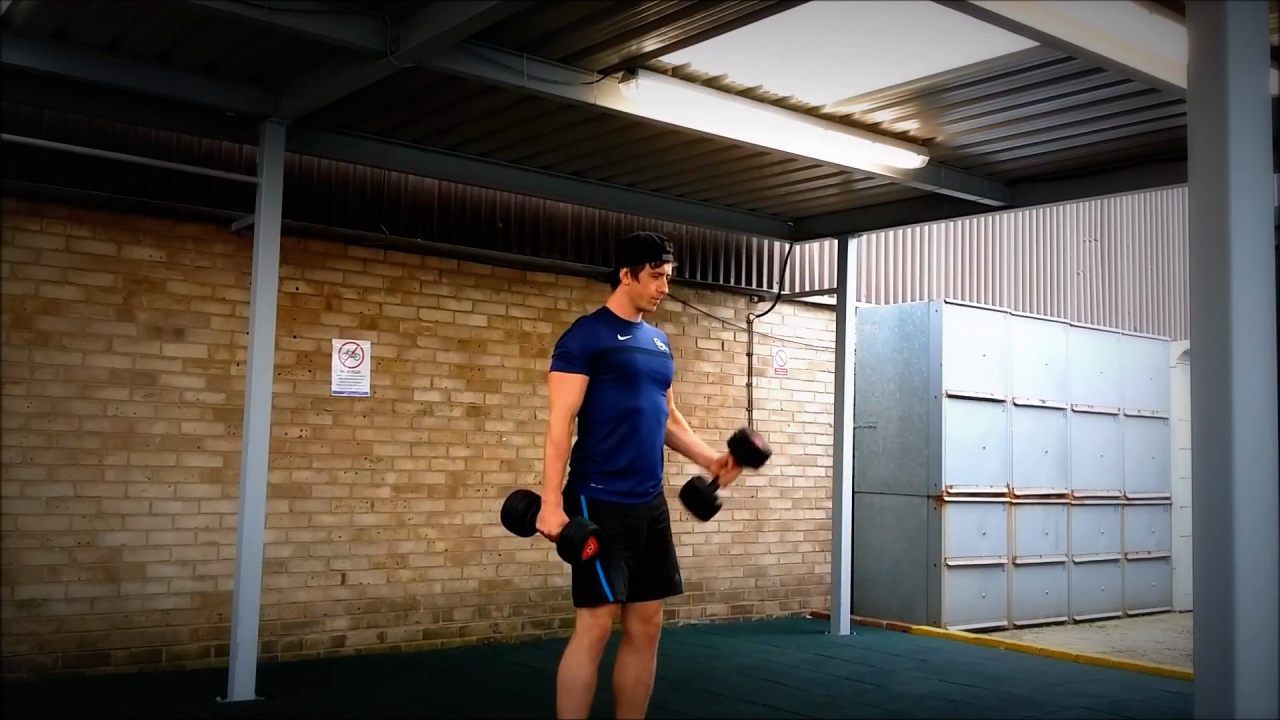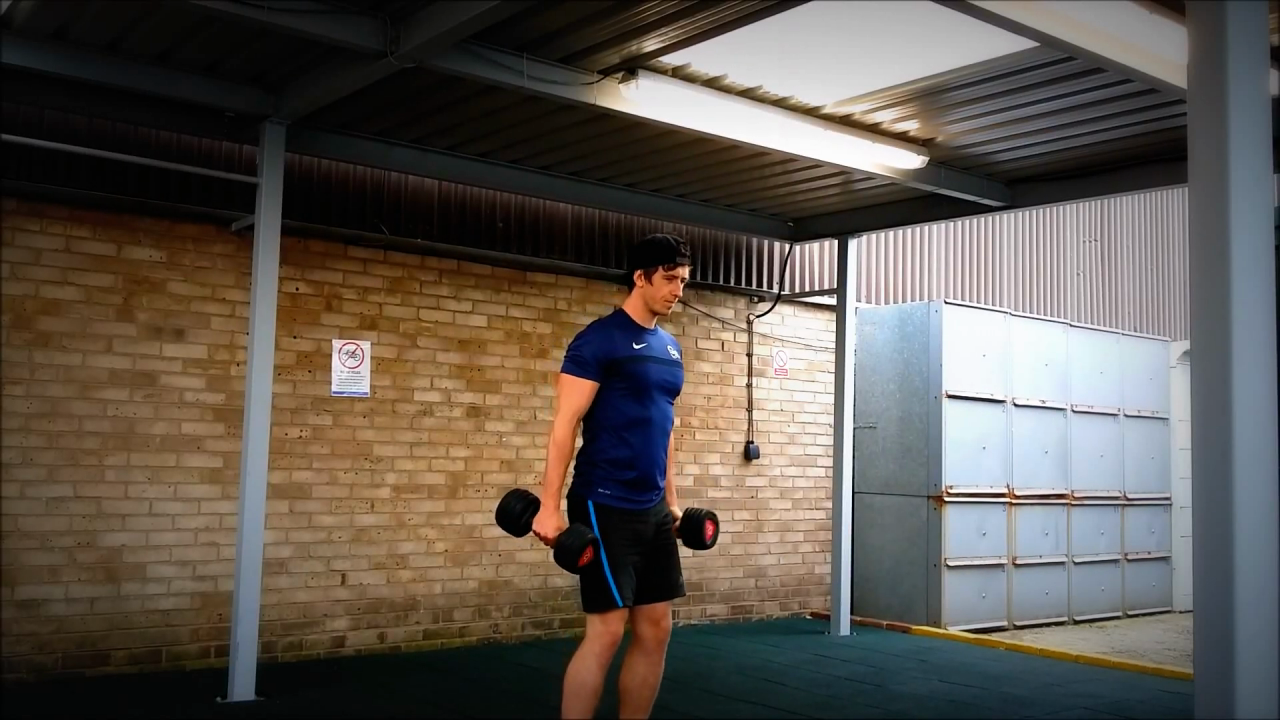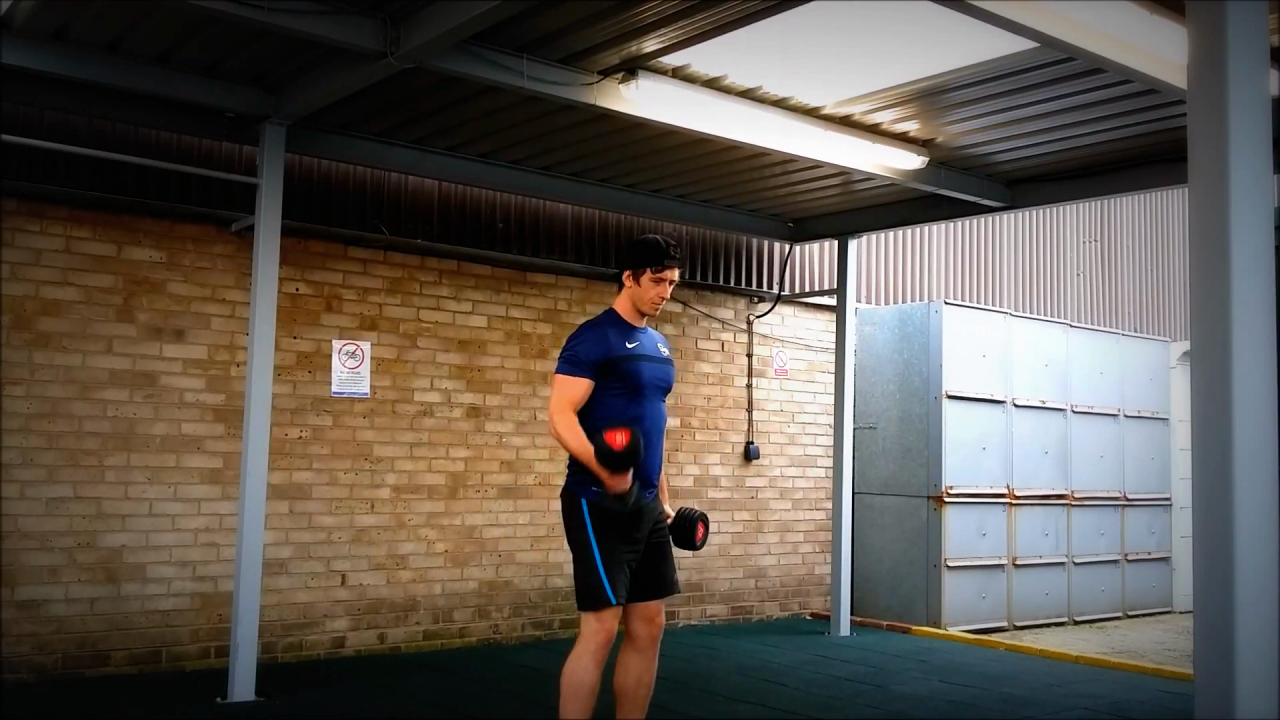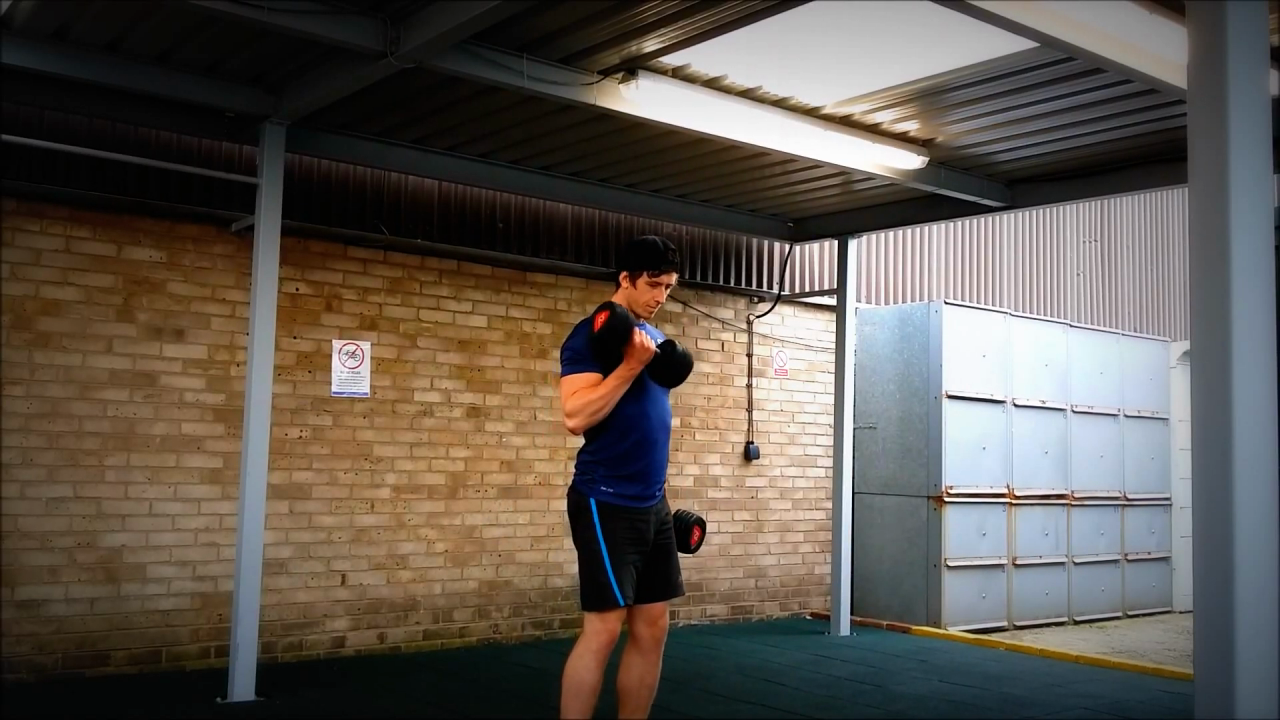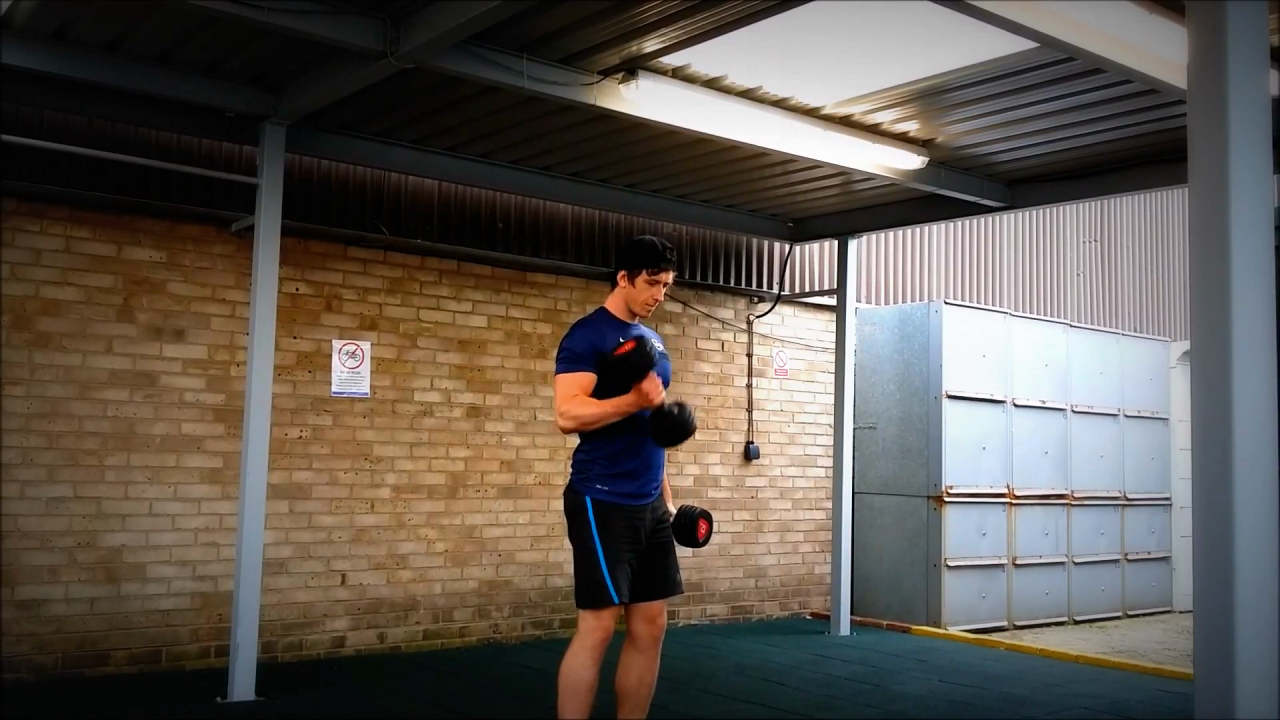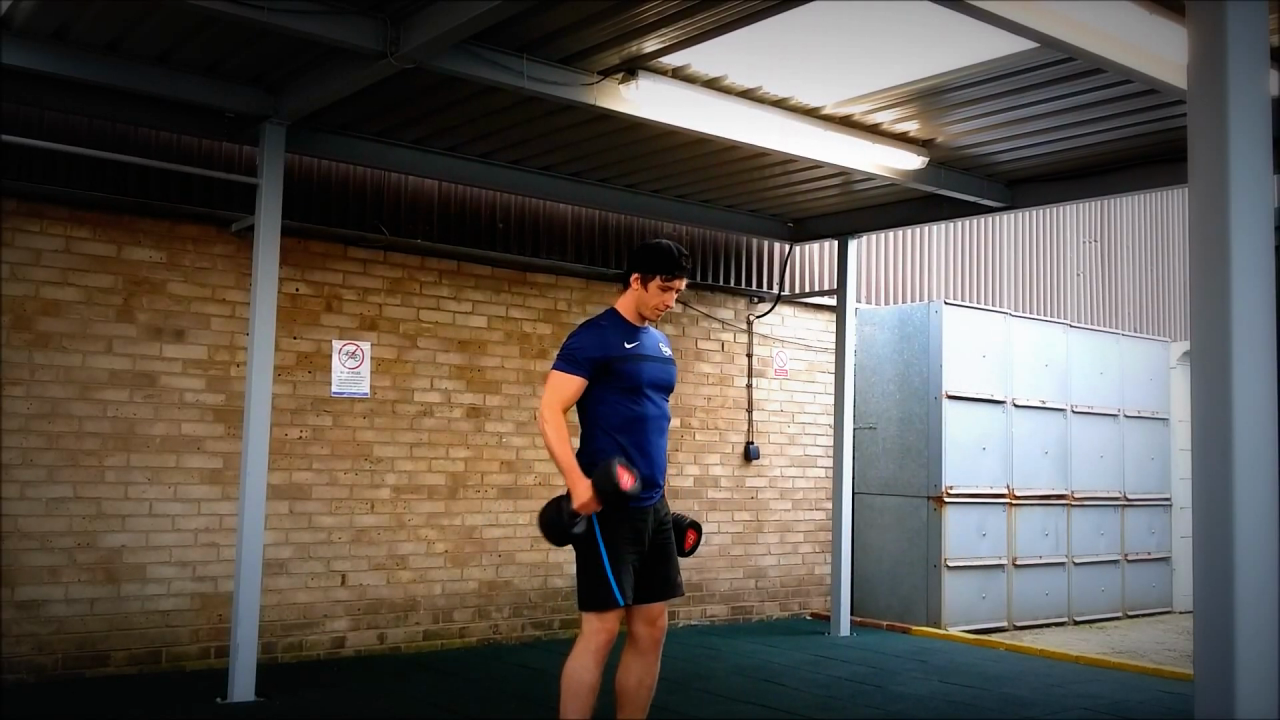
dt=0.4s
person 1, frame 1
left shoulder: (658, 342)
right shoulder: (586, 336)
right elbow: (560, 421)
left wrist: (711, 459)
right wrist: (551, 501)
left hip: (650, 501)
right hip: (601, 500)
left knee: (645, 626)
right knee: (595, 625)
person 1, frame 2
left shoulder: (669, 346)
right shoulder: (601, 340)
right elbow: (565, 423)
left wrist: (671, 499)
right wrist: (549, 506)
left hip: (651, 508)
right hip: (606, 504)
left knee: (654, 630)
right knee: (607, 631)
person 1, frame 3
left shoulder: (659, 345)
right shoulder: (594, 338)
right elbow: (561, 415)
left wrist: (663, 498)
right wrist: (602, 466)
left hip: (644, 505)
right hip: (598, 502)
left knee: (648, 627)
right knee: (601, 629)
person 1, frame 4
left shoulder: (655, 338)
right shoulder: (592, 335)
right elbow: (576, 416)
right wrist: (629, 365)
left hip: (652, 504)
right hip: (605, 502)
left knee: (652, 629)
right knee: (604, 628)
person 1, frame 5
left shoulder: (650, 340)
right shoulder: (589, 334)
right elbow: (567, 414)
left wrist: (666, 495)
right wrist: (634, 400)
left hip: (647, 503)
right hip: (602, 501)
left knee: (650, 626)
right knee: (598, 627)
person 1, frame 6
left shoulder: (660, 344)
right shoulder: (595, 337)
right elbow: (551, 412)
right wrist: (577, 481)
left hip: (651, 505)
right hip: (607, 506)
left knee: (650, 629)
right knee: (601, 629)
